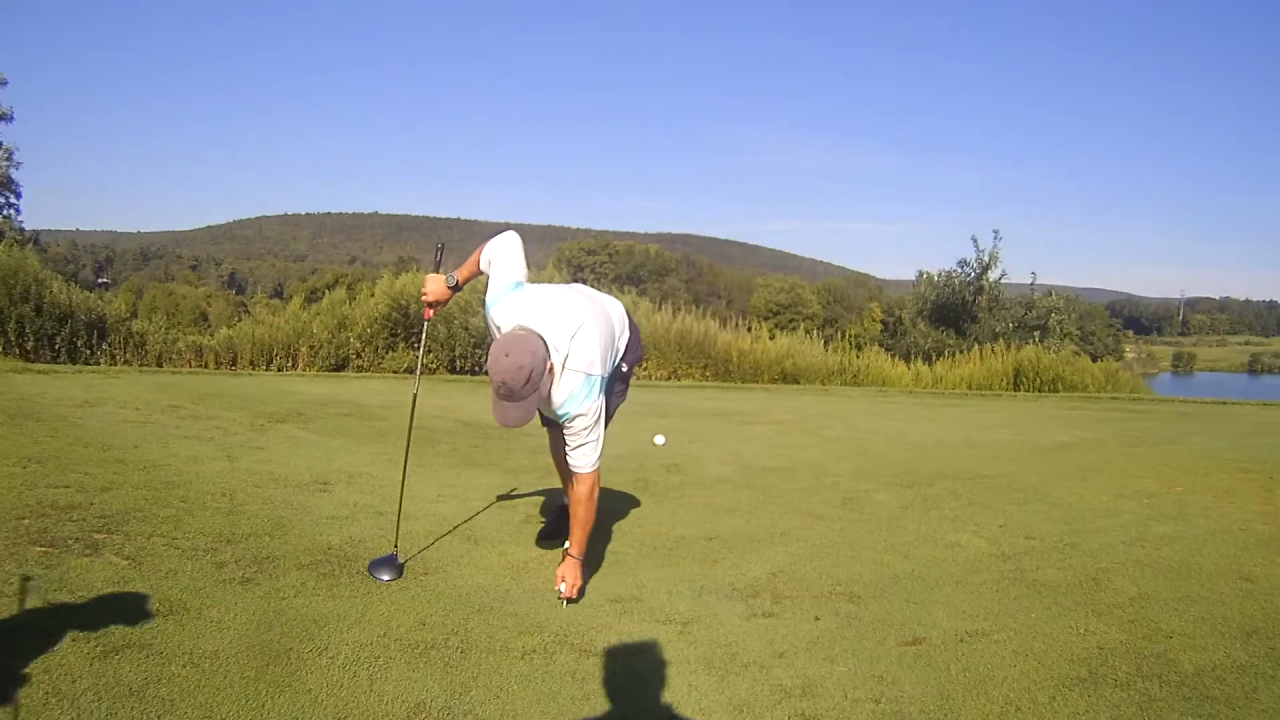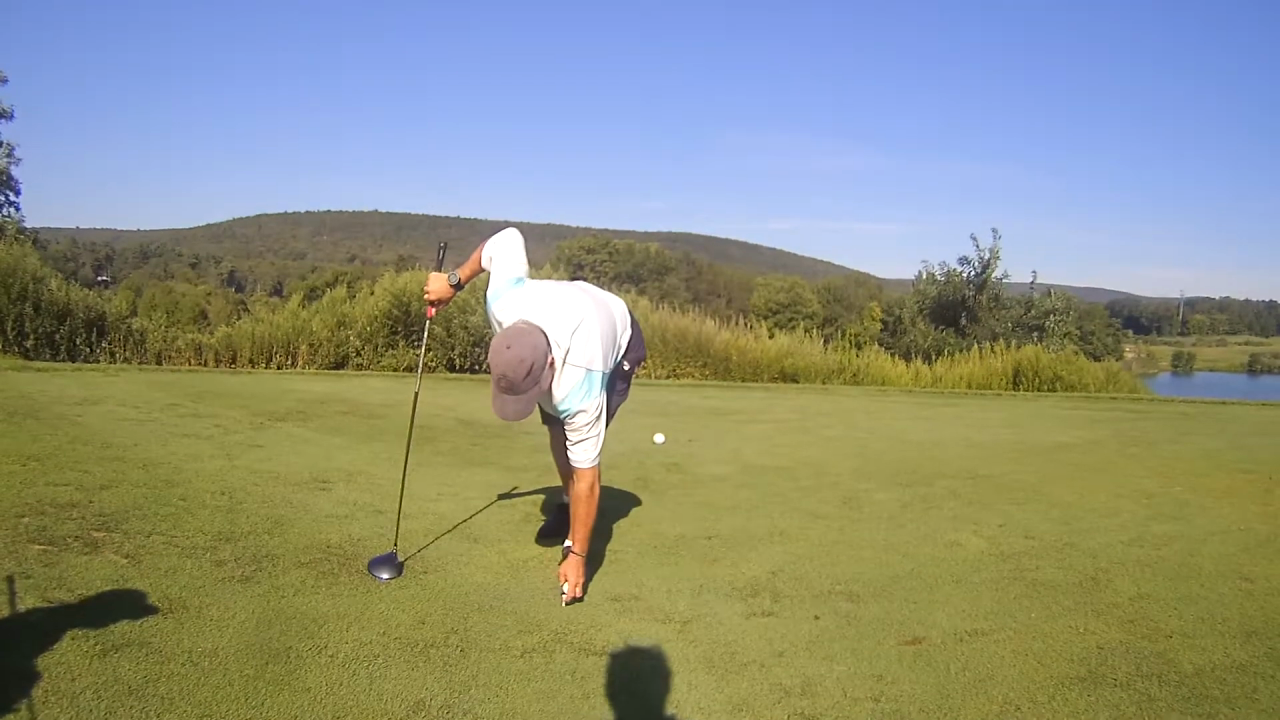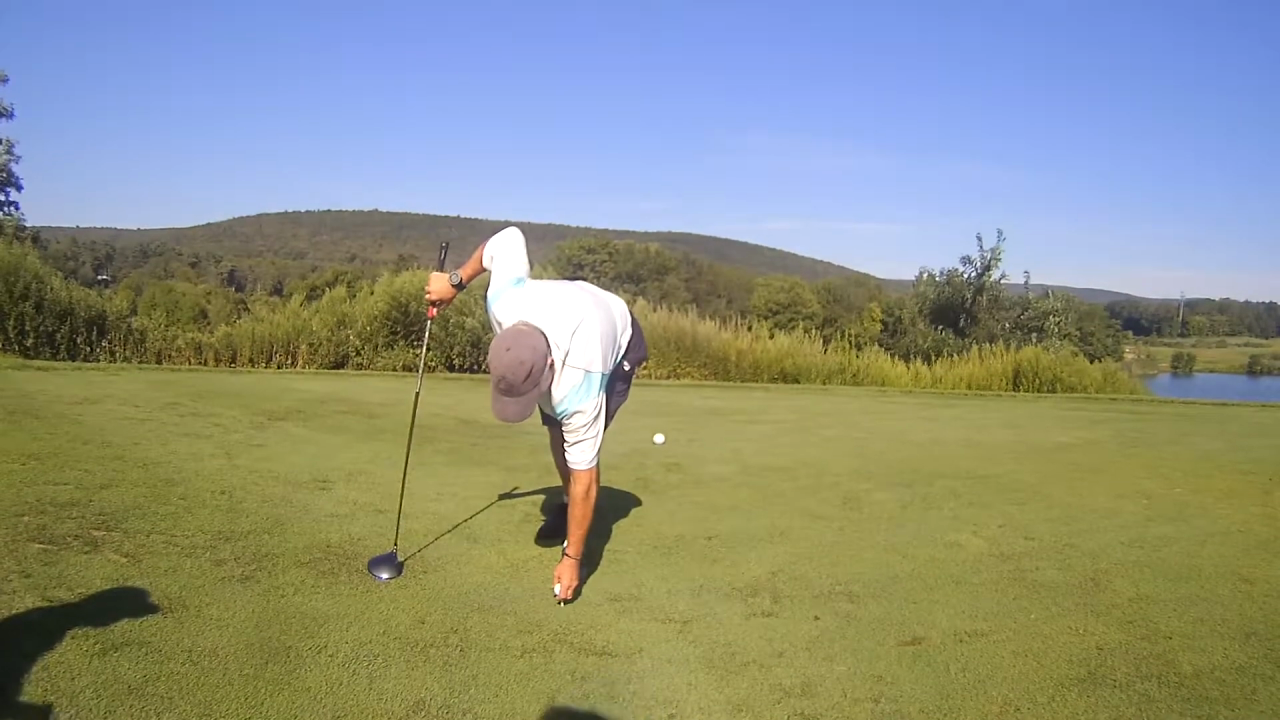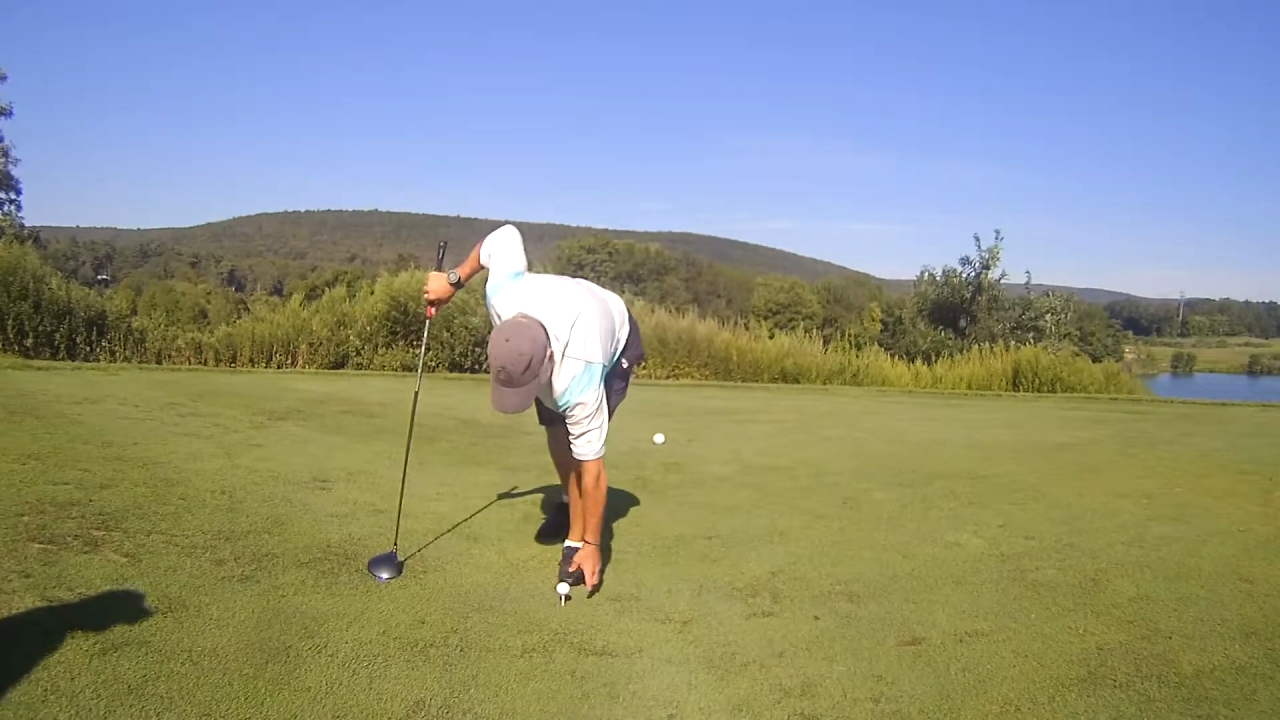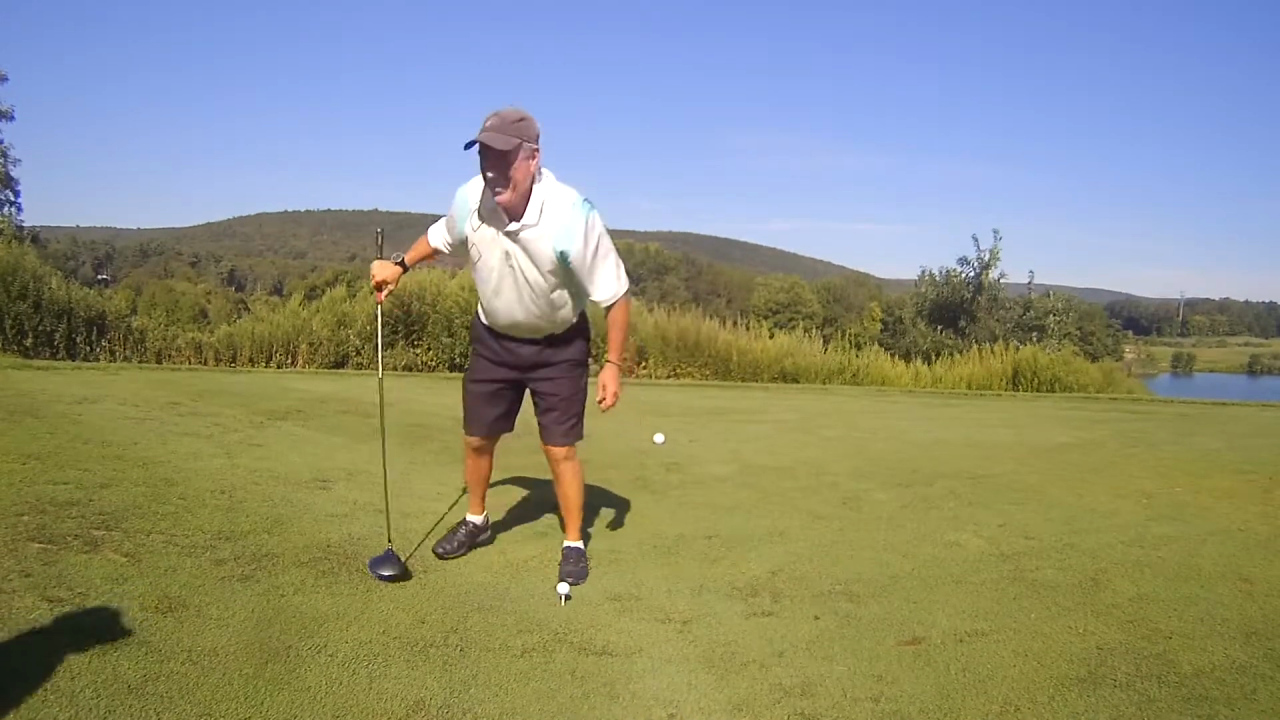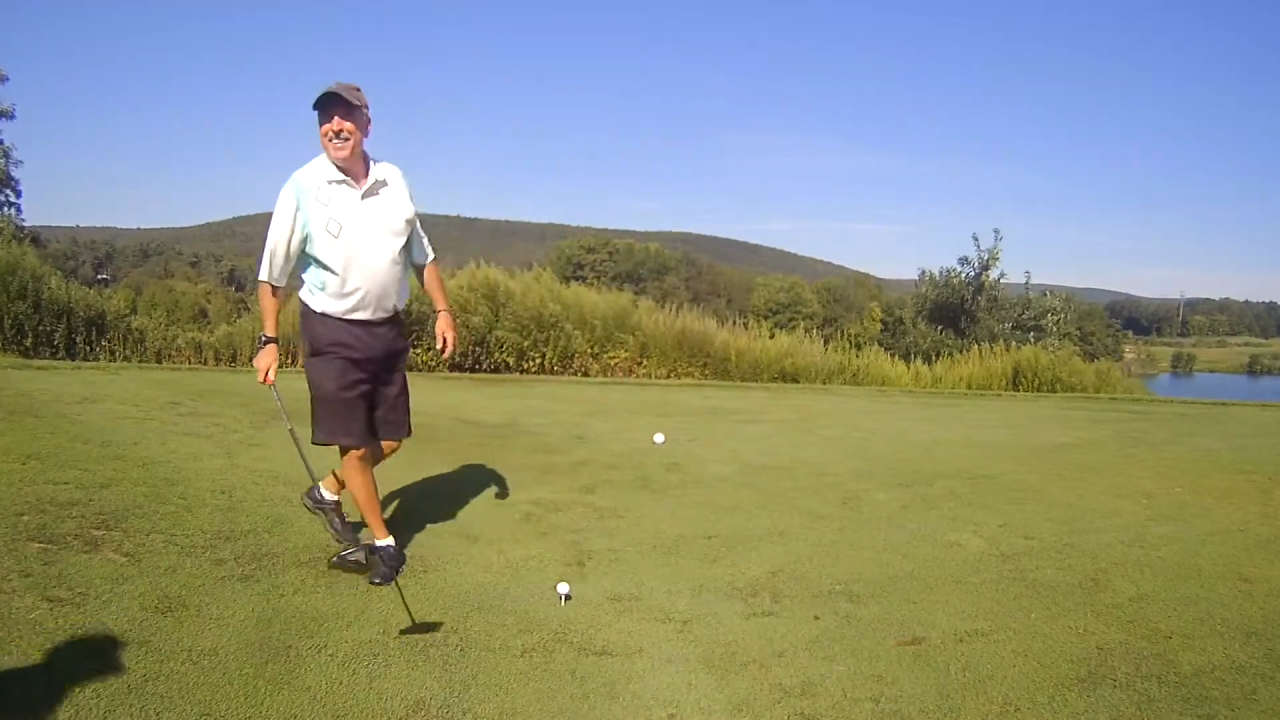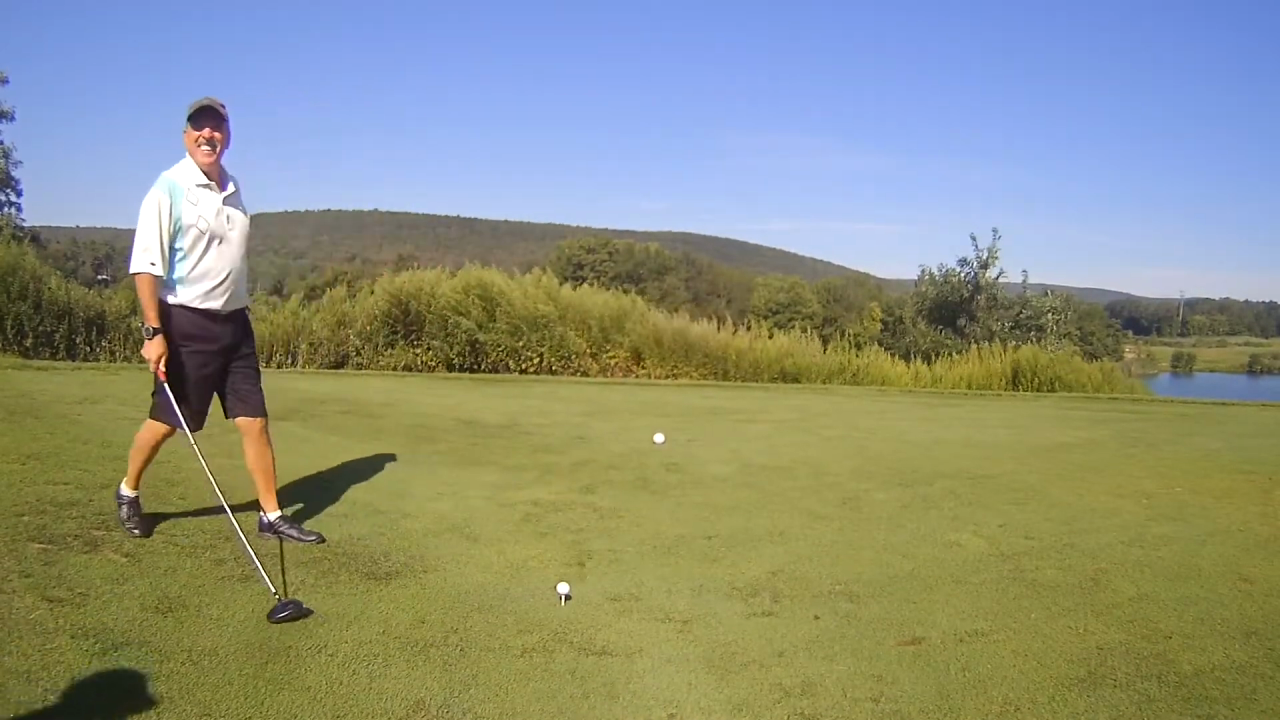
dt=0.7s
person 1, frame 1
left shoulder: (576, 391)
right shoulder: (501, 307)
left elbow: (586, 476)
right elbow: (506, 241)
left wrist: (574, 558)
right wrist: (452, 282)
left hip: (616, 345)
right hip: (578, 315)
left knee: (576, 446)
right knee: (556, 430)
left ankle: (577, 539)
right ankle: (568, 508)
person 1, frame 2
left shoulder: (577, 385)
right shoulder: (503, 301)
left elbow: (586, 474)
right elbow: (507, 238)
left wrist: (577, 556)
right wrist: (455, 281)
left hip: (618, 344)
right hip: (579, 314)
left knee: (578, 443)
right knee: (557, 428)
left ankle: (575, 536)
right ankle: (568, 504)
person 1, frame 3
left shoulder: (576, 387)
right shoulder: (503, 303)
left elbow: (584, 475)
right elbow: (508, 238)
left wrist: (572, 559)
right wrist: (456, 281)
left hip: (618, 345)
right hip: (577, 312)
left knee: (575, 442)
right knee: (556, 431)
left ankle: (572, 542)
right ankle: (567, 506)
person 1, frame 4
left shoulder: (577, 379)
right shoulder: (503, 297)
left elbow: (592, 466)
right elbow: (505, 236)
left wrist: (591, 546)
right wrist: (454, 280)
left hip: (614, 347)
right hip: (566, 319)
left knee: (577, 446)
right knee: (556, 432)
left ankle: (574, 541)
right ankle: (568, 503)
person 1, frame 5
left shoulder: (572, 214)
right shoulder: (469, 200)
left elbow: (615, 292)
right elbow: (441, 237)
left wrist: (612, 362)
right wrist: (398, 266)
left hip: (558, 346)
right hip: (494, 340)
left knee: (560, 451)
right knee: (476, 438)
left ankle: (574, 543)
right ankle: (474, 520)
person 1, frame 6
left shoulder: (396, 181)
right shoulder: (302, 188)
left elbow: (421, 254)
right elbow: (272, 272)
left wrist: (442, 310)
right wrist: (269, 340)
left hip: (388, 330)
right hip: (332, 333)
left knee: (390, 440)
right knee: (354, 447)
left ankle: (326, 494)
right ankle: (382, 540)
person 1, frame 7
left shoulder: (233, 189)
right shoulder: (167, 188)
right elbow: (145, 266)
right wrist: (154, 332)
left hip: (232, 324)
right hip: (184, 324)
left knee: (254, 422)
right knee: (165, 420)
left ankle: (272, 516)
right ankle: (128, 491)
